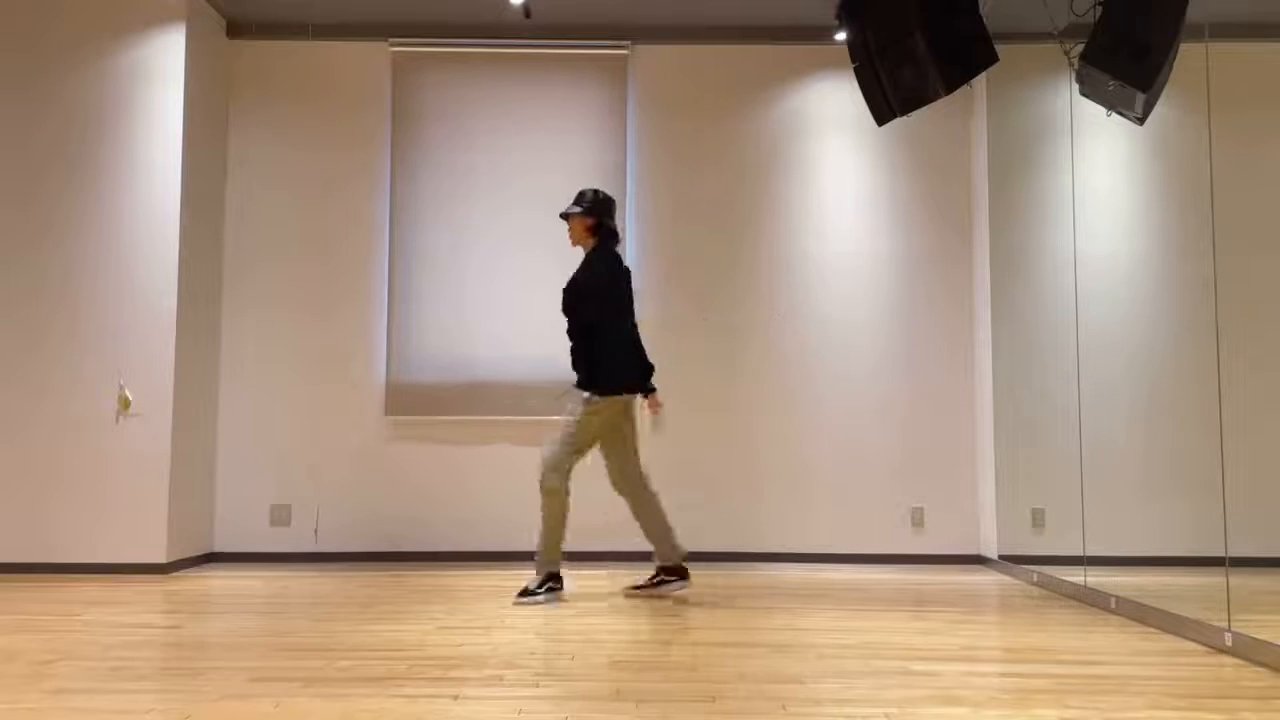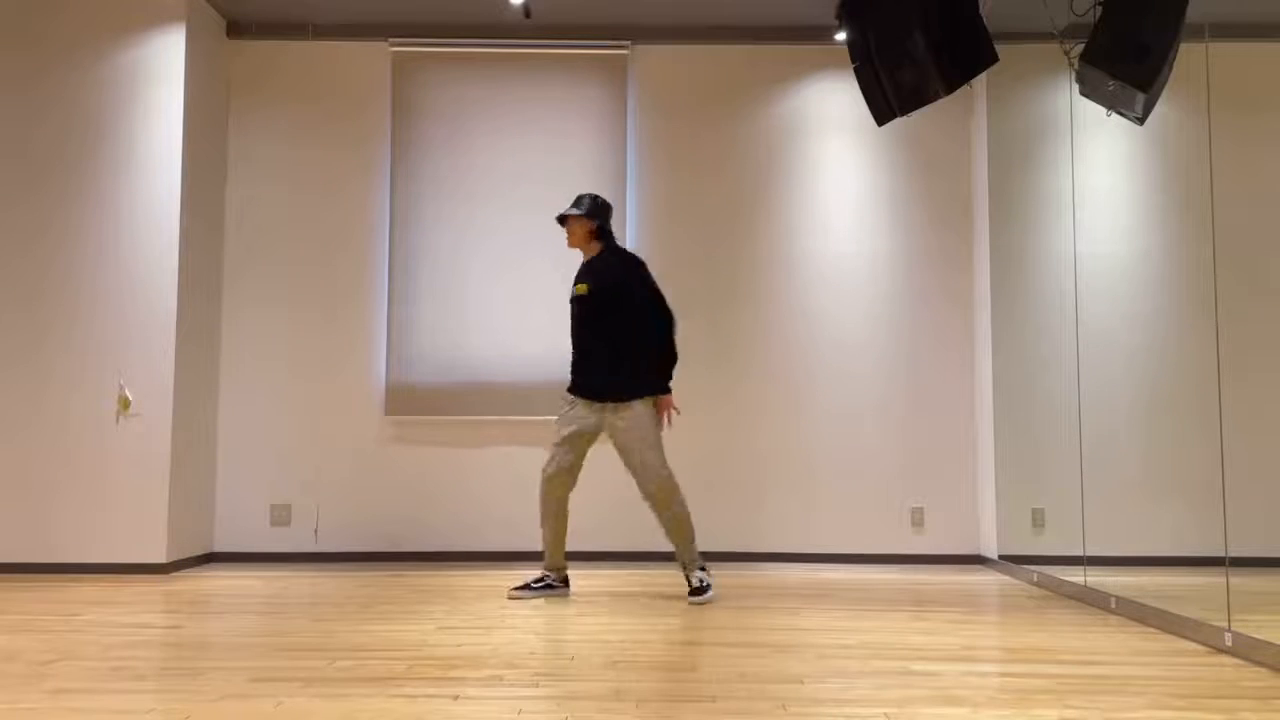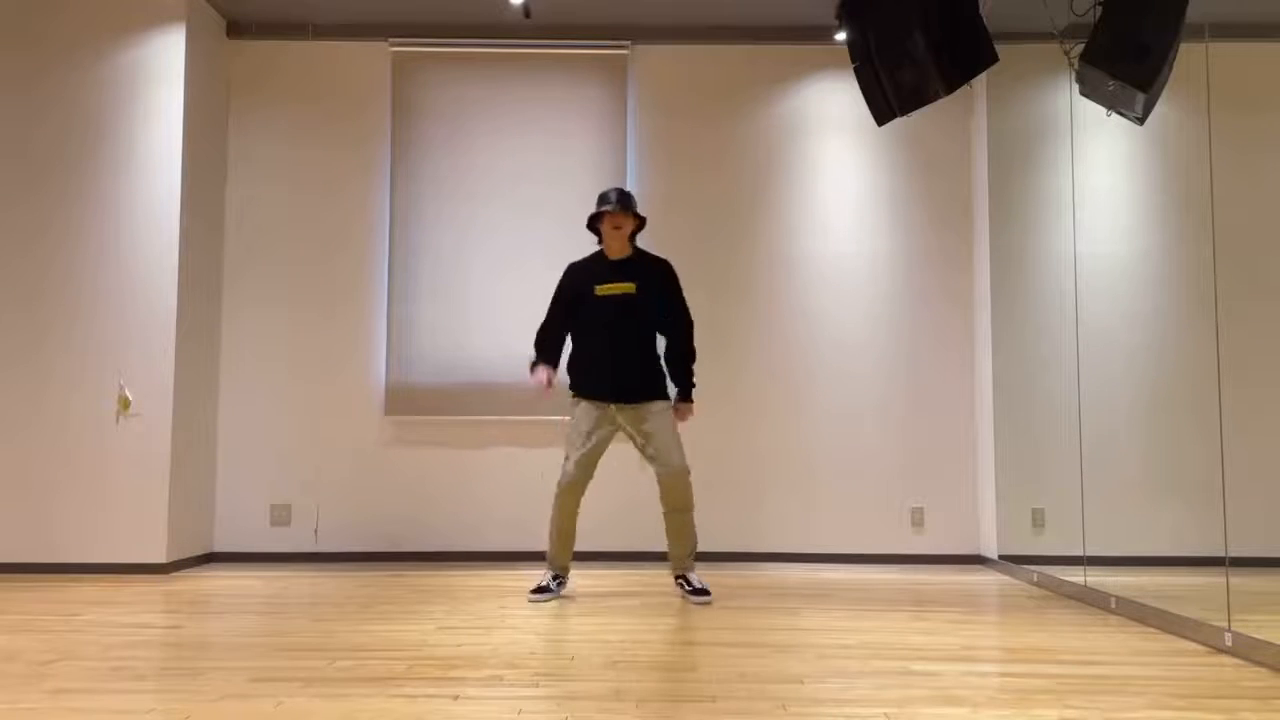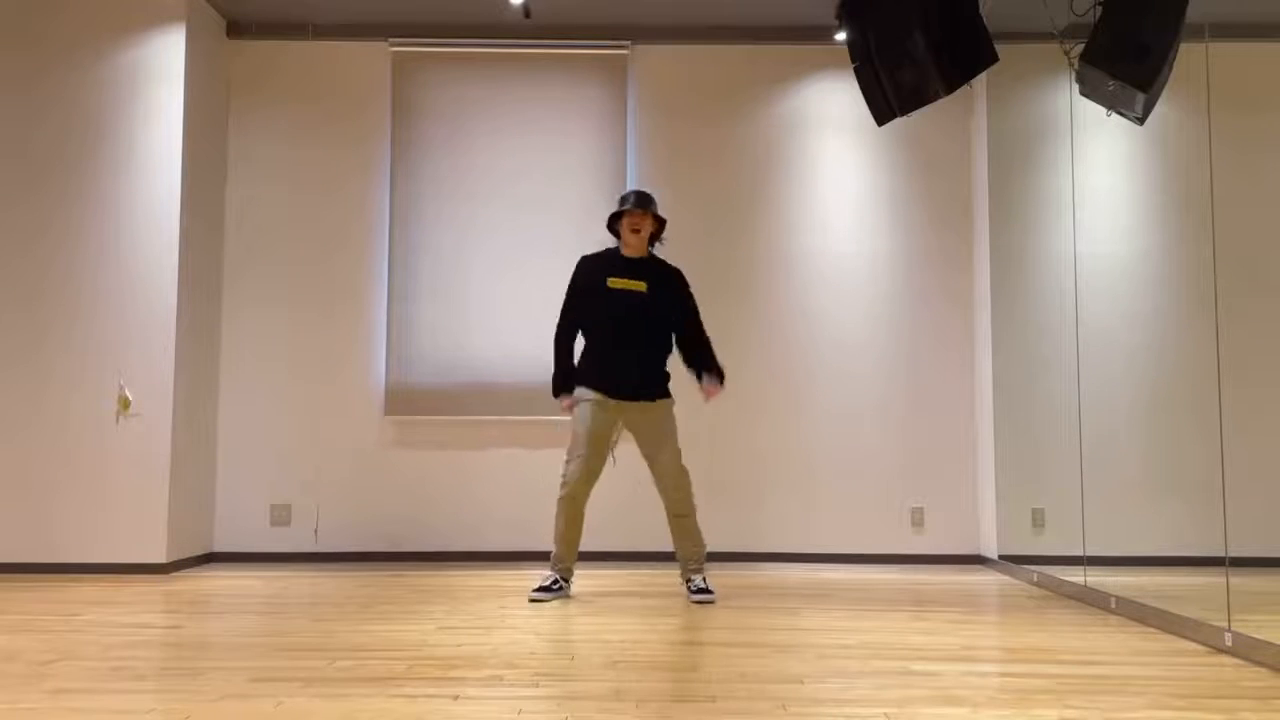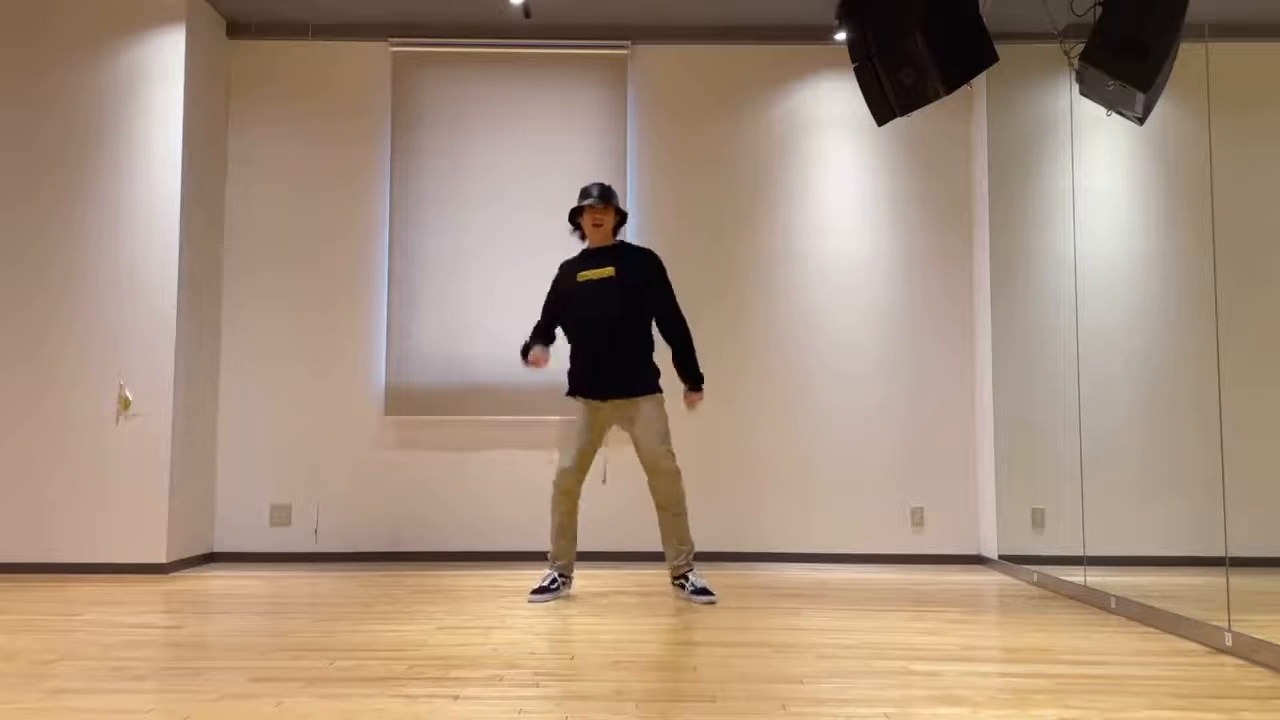
dt=0.4s
person 1, frame 1
left shoulder: (601, 264)
right shoulder: (602, 265)
left elbow: (614, 324)
right elbow: (615, 326)
right wrist: (644, 385)
left hip: (604, 385)
right hip: (615, 386)
left knee: (554, 467)
right knee: (629, 479)
left ankle: (549, 574)
right ankle: (671, 566)
person 1, frame 2
left shoulder: (623, 266)
right shoulder: (587, 272)
left elbow: (658, 322)
left wrist: (660, 386)
left hip: (629, 398)
right hip: (584, 396)
left knee: (656, 479)
right knee: (554, 477)
left ankle: (694, 568)
right ankle: (554, 573)
person 1, frame 3
left shoulder: (657, 271)
right shoulder: (580, 274)
left elbow: (680, 333)
right elbow: (554, 326)
left wrist: (684, 390)
right wrist: (544, 363)
left hip: (648, 398)
right hip: (592, 398)
left knee: (676, 477)
right knee: (571, 481)
left ankle: (684, 571)
right ankle: (556, 572)
person 1, frame 4
left shoulder: (668, 278)
right shoulder: (591, 267)
left elbow: (690, 335)
right elbow: (568, 325)
left wrist: (710, 372)
right wrist: (564, 384)
left hip: (651, 397)
right hip: (597, 392)
left knee: (674, 484)
right knee: (574, 483)
left ankle: (694, 573)
right ankle: (561, 573)
person 1, frame 5
left shoulder: (641, 261)
right shoulder: (568, 272)
left elbow: (670, 320)
right elbow: (549, 322)
left wrist: (691, 378)
right wrist: (535, 346)
left hip: (640, 392)
right hip: (588, 395)
left knee: (665, 477)
right knee: (566, 479)
left ankle: (683, 571)
right ankle: (560, 572)
